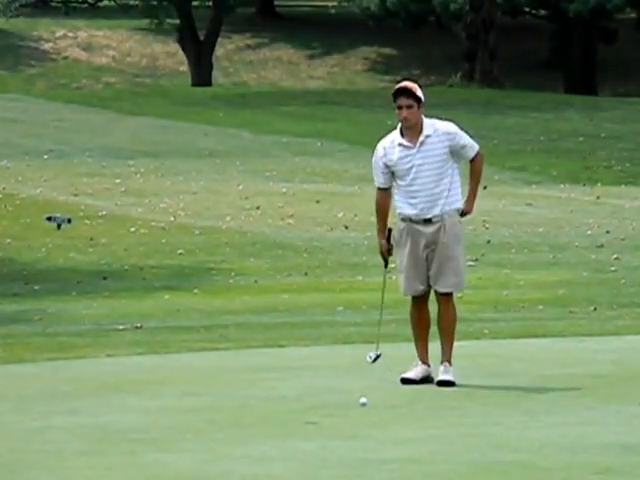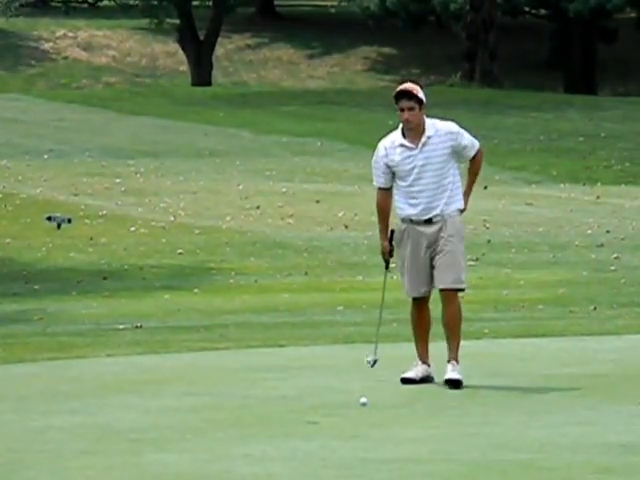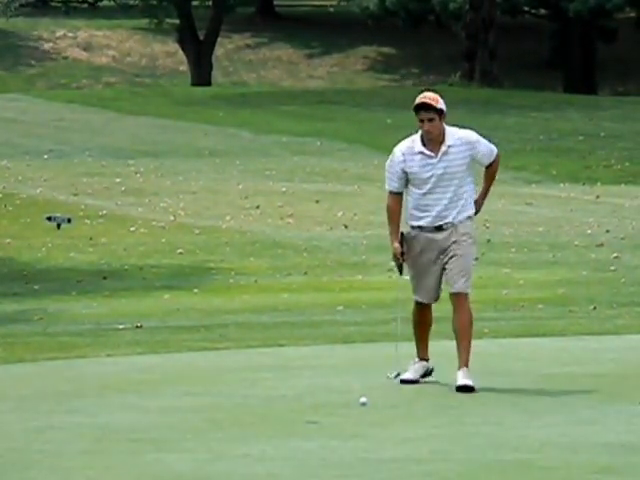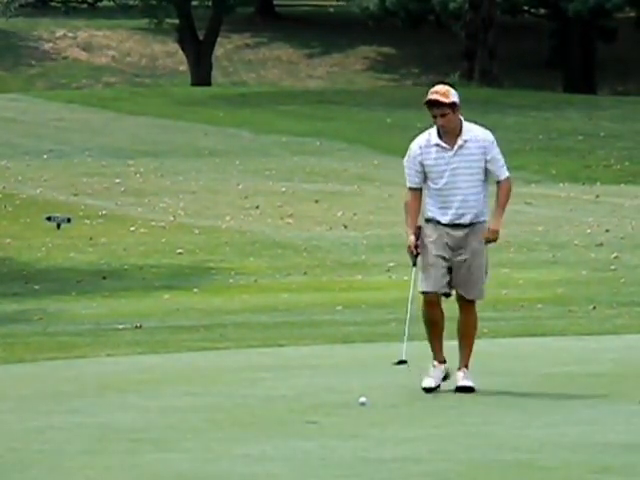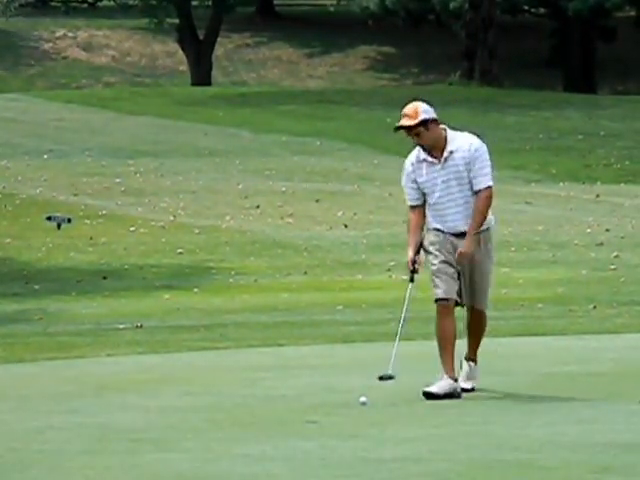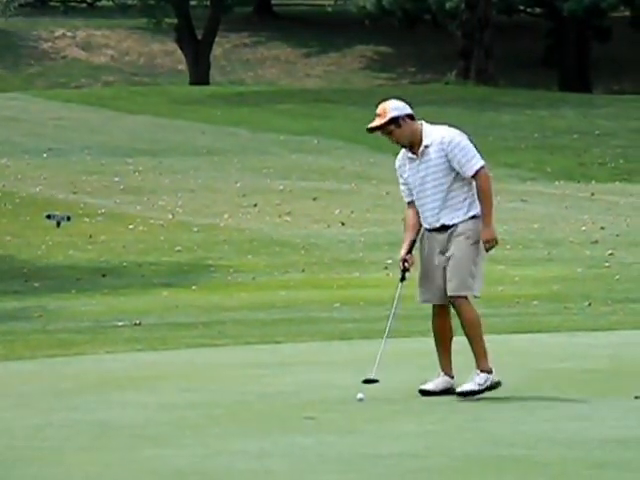
dt=0.4s
person 1, frame 1
left shoulder: (447, 133)
right shoulder: (385, 148)
left elbow: (476, 156)
right elbow: (383, 192)
left wrist: (471, 197)
right wrist: (381, 235)
left hip: (445, 222)
right hip: (410, 227)
left knee: (444, 294)
right knee: (417, 297)
left ankle: (446, 364)
right ankle: (423, 364)
person 1, frame 2
left shoulder: (449, 132)
right shoulder: (386, 148)
left elbow: (476, 153)
right elbow: (384, 193)
left wrist: (466, 193)
right wrist: (383, 236)
left hip: (447, 222)
right hip: (411, 228)
left knee: (449, 291)
right knee: (418, 297)
left ankle: (453, 362)
right ankle: (423, 364)
person 1, frame 3
left shoulder: (467, 141)
right shoulder: (402, 153)
left elbow: (493, 157)
right elbow: (394, 197)
left wrist: (482, 197)
right wrist: (394, 239)
left hip: (458, 228)
right hip: (421, 233)
left knee: (460, 295)
right knee: (423, 300)
left ankle: (463, 369)
right ankle: (422, 361)
person 1, frame 4
left shoulder: (483, 139)
right shoulder: (420, 147)
left elbow: (503, 181)
right elbow: (414, 192)
left wrist: (496, 219)
right wrist: (411, 232)
left hip: (474, 229)
right hip: (435, 229)
left knee: (467, 301)
right knee: (431, 296)
left ankle: (463, 369)
right ankle: (438, 362)
person 1, frame 5
left shoulder: (471, 146)
right shoulder: (413, 164)
left elbow: (485, 194)
right elbow: (416, 209)
left wrist: (471, 238)
right wrist: (412, 248)
left hip: (475, 237)
right hip: (439, 237)
left knee: (477, 308)
right knee: (444, 303)
left ankle: (470, 361)
right ankle: (450, 378)
person 1, frame 6
left shoulder: (448, 139)
right shoulder: (402, 161)
left elbow: (482, 176)
left wrist: (488, 223)
right wrist: (406, 245)
left hip: (463, 228)
right hip: (432, 235)
left knee: (458, 297)
right knee: (438, 306)
left ankle: (485, 371)
right ankle: (446, 376)
